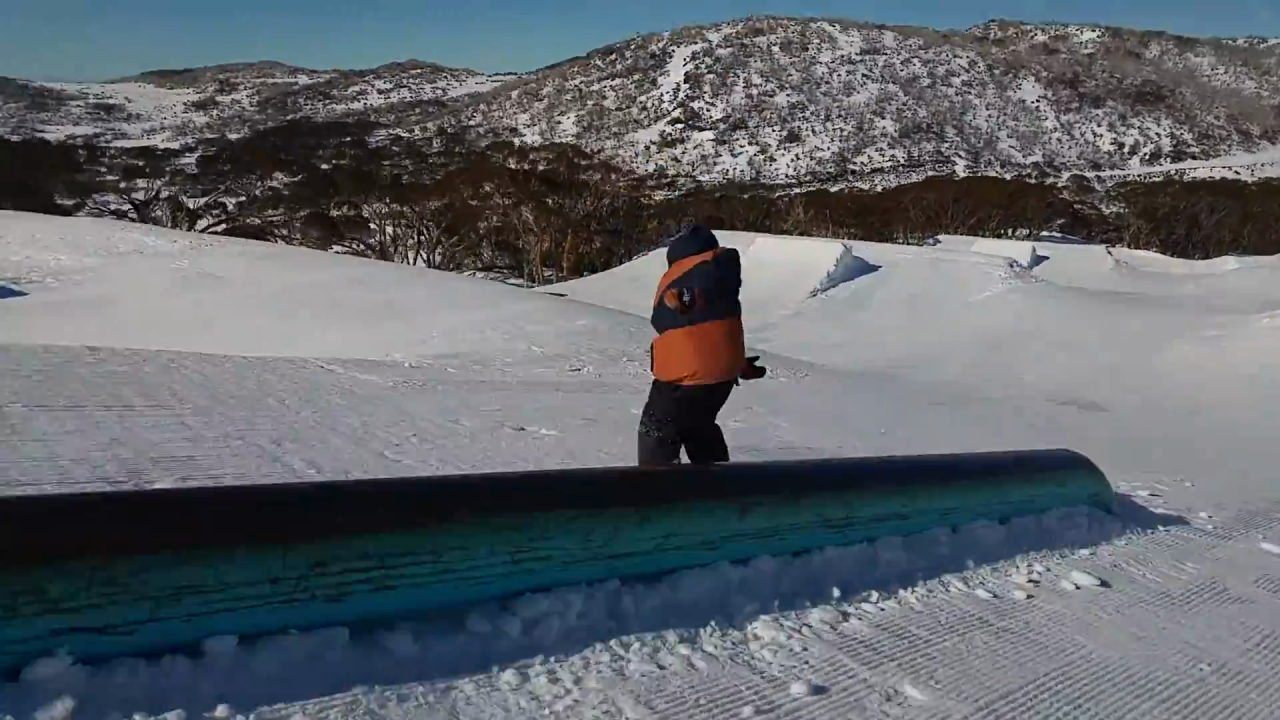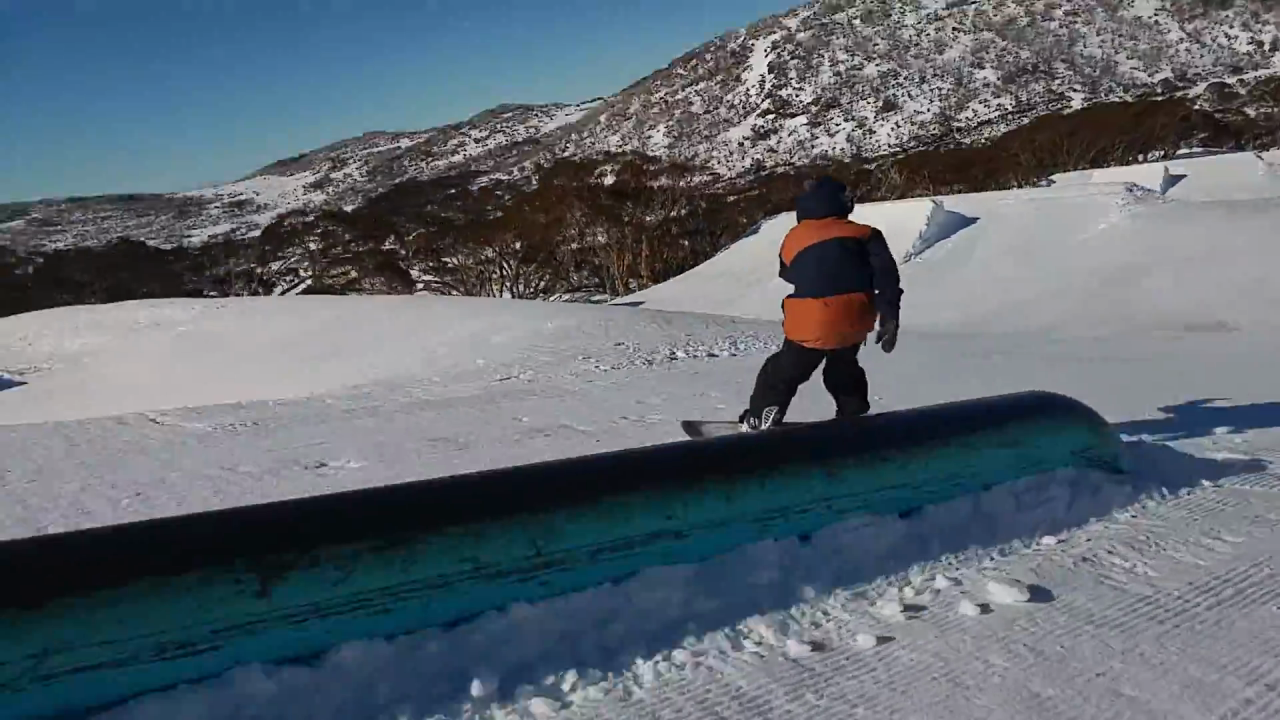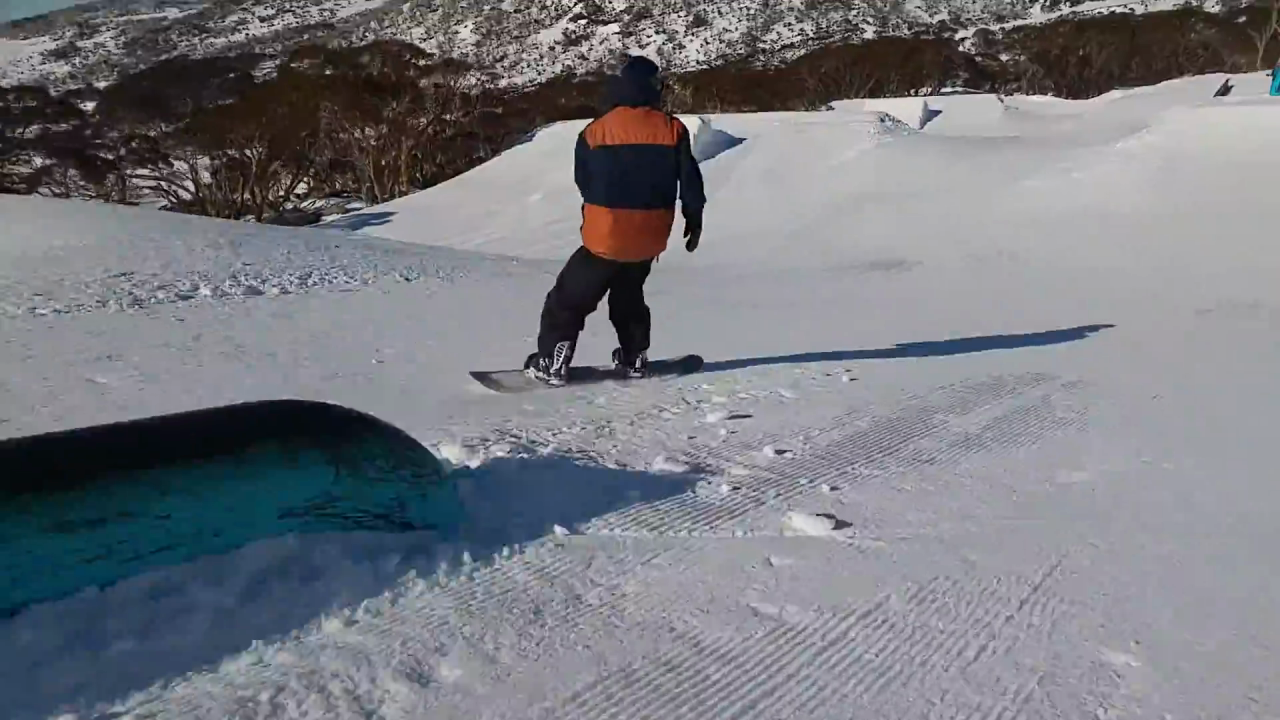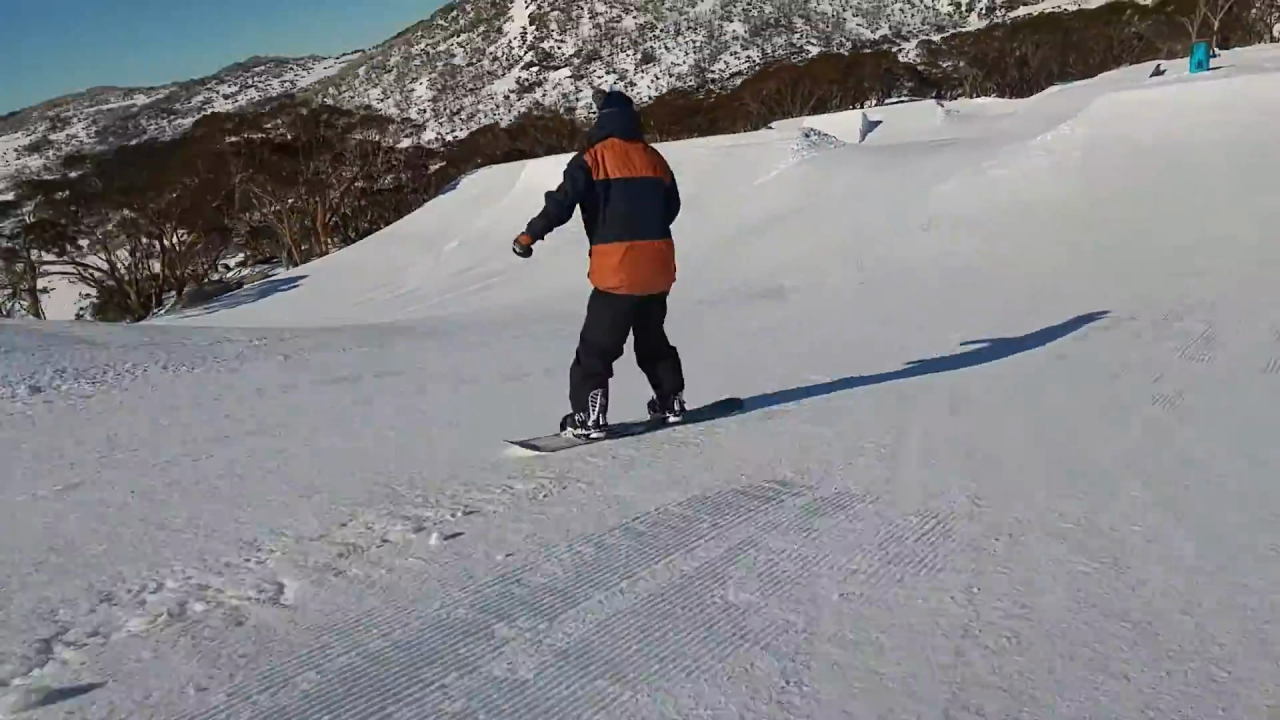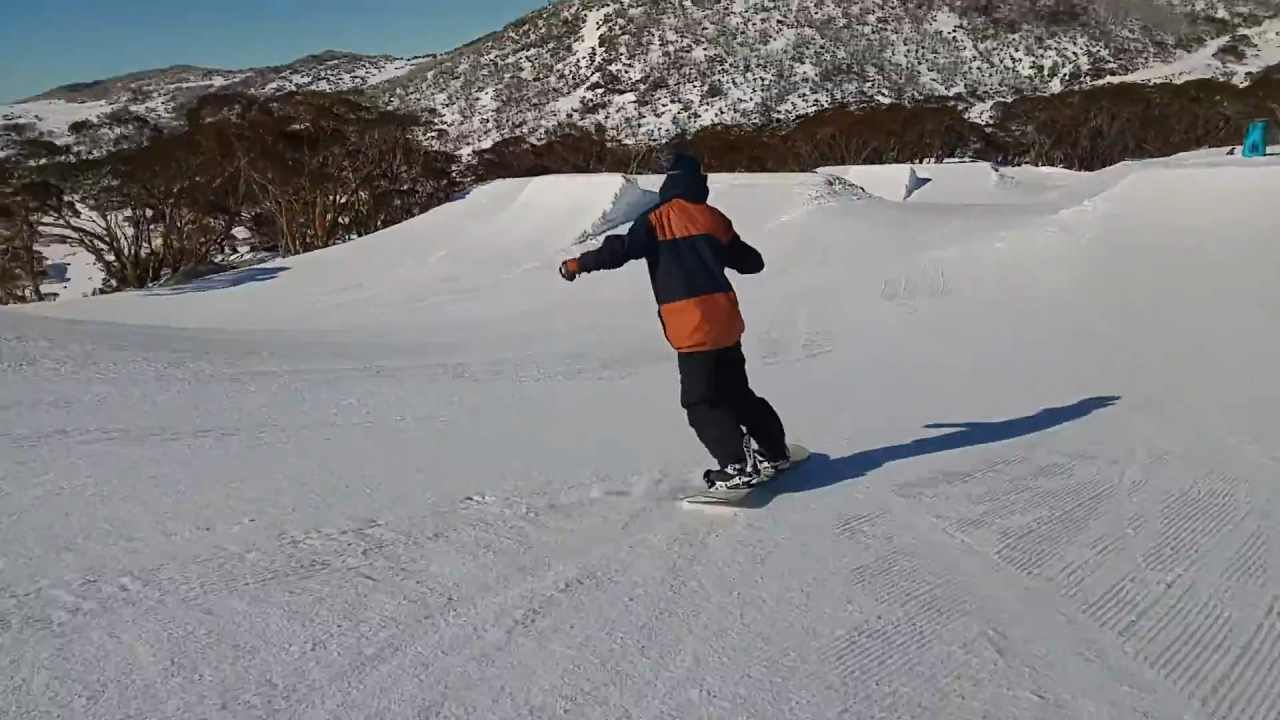
dt=0.4s
person 1, frame 1
left shoulder: (667, 284)
right shoulder: (723, 259)
right elbow: (717, 278)
right wrist: (697, 295)
left hip: (679, 362)
right hip: (723, 356)
left knee: (658, 429)
right knee: (701, 427)
person 1, frame 2
left shoulder: (792, 240)
right shoulder: (864, 234)
right elbow: (886, 275)
right wrist: (889, 320)
left hip: (811, 323)
right hip: (855, 320)
left knee: (781, 374)
right knee: (843, 368)
left ankle: (759, 423)
right ankle: (853, 420)
person 1, frame 3
left shoulder: (596, 130)
right shoulder: (671, 128)
left elbow: (585, 180)
right elbow: (690, 178)
right wrist: (693, 219)
left hip: (606, 233)
right hip: (650, 236)
left knee: (569, 299)
right knee: (628, 297)
left ankle: (552, 363)
right ankle: (633, 357)
person 1, frame 4
left shoulder: (591, 159)
right shoulder: (653, 158)
left elbow: (562, 203)
right elbow: (671, 207)
left wrist: (530, 234)
left hip: (618, 270)
right hip: (660, 266)
left knee: (597, 349)
right knee: (652, 339)
left ankle: (590, 418)
right ankle: (671, 402)
person 1, frame 5
left shoulder: (656, 220)
right shoulder: (715, 219)
left elbow: (623, 248)
right elbow: (741, 257)
left wrist: (579, 263)
right wrist: (756, 261)
left hip: (691, 325)
right hip: (726, 320)
left knee: (701, 401)
right knee: (736, 391)
left ankle: (739, 464)
right ankle: (774, 450)
